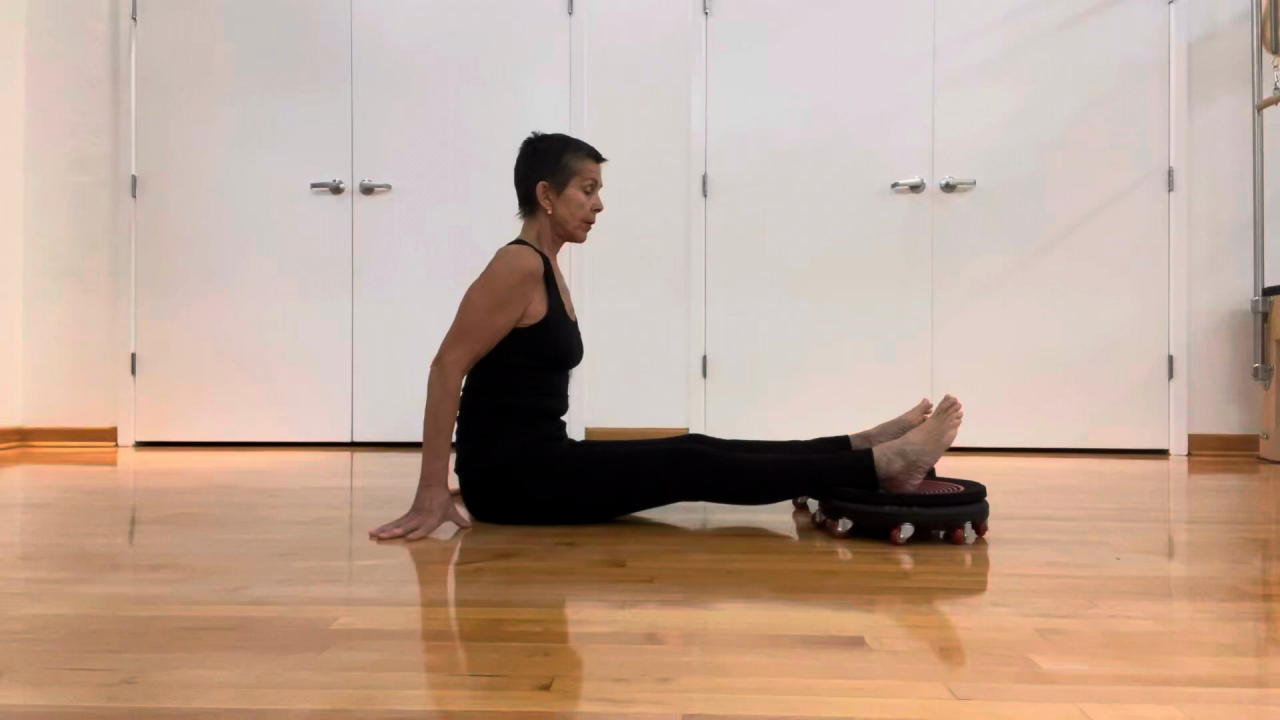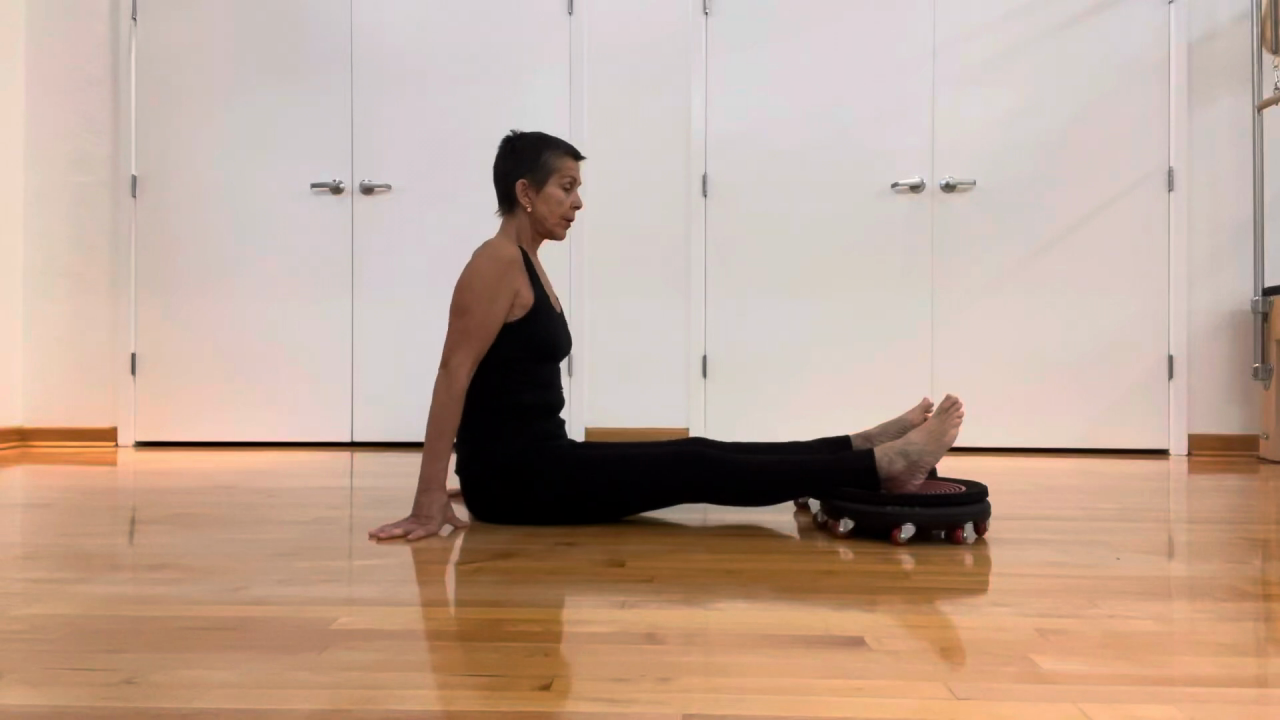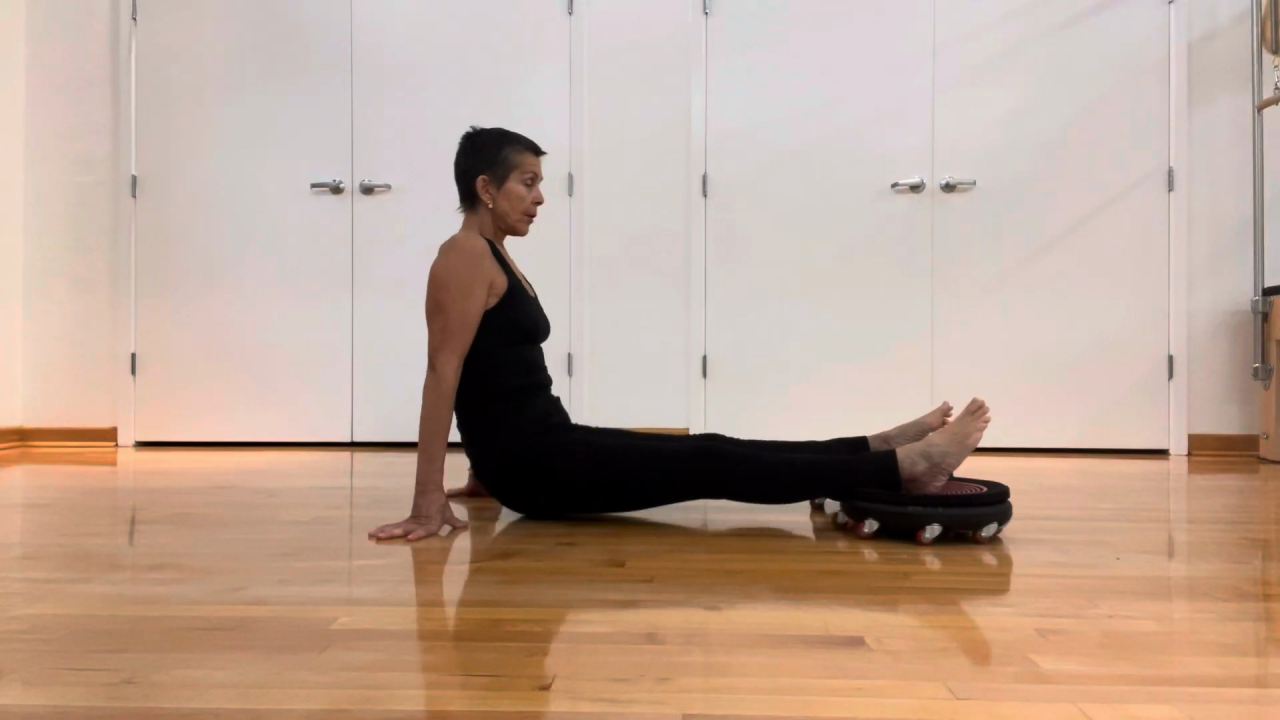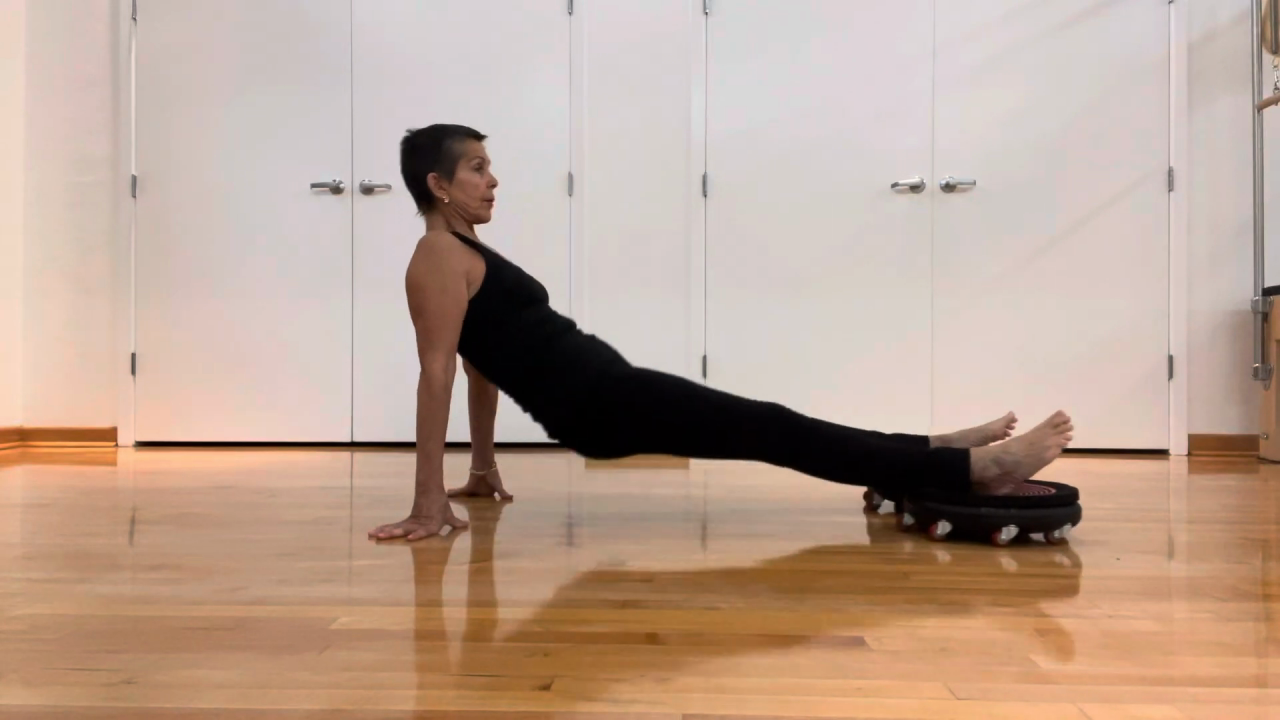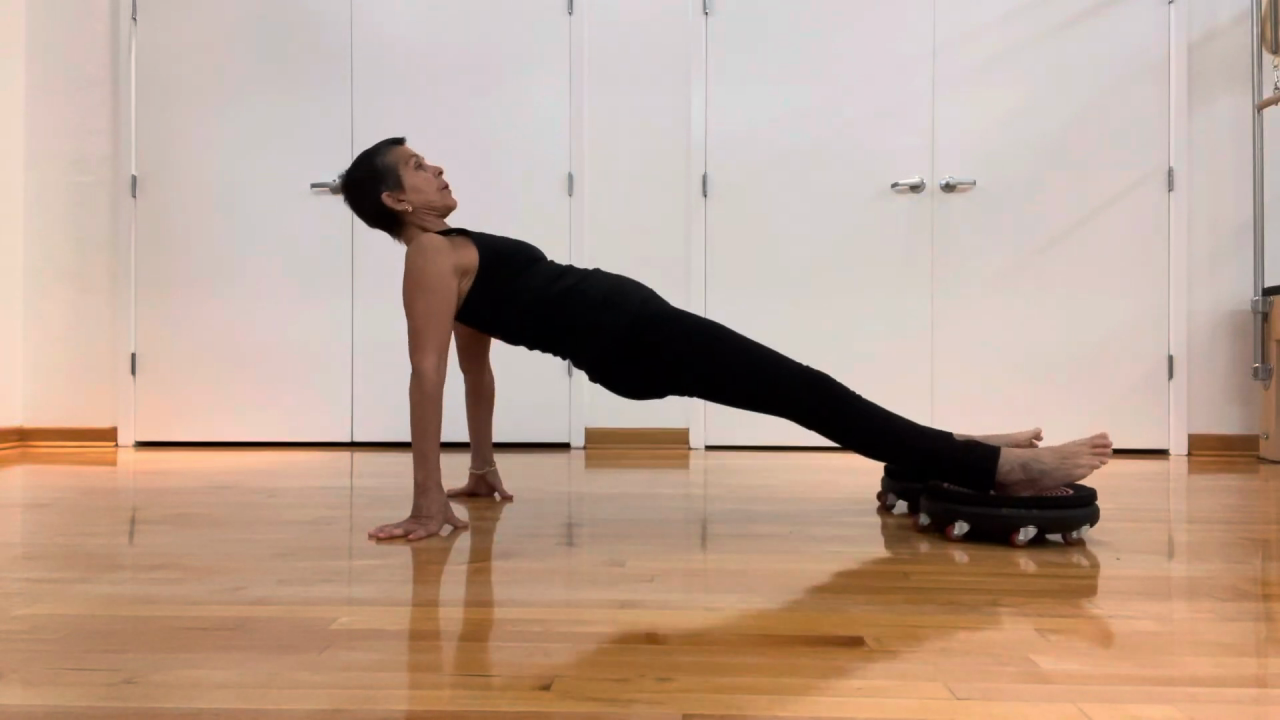
dt=0.4s
person 1, frame 1
left shoulder: (547, 267)
right shoulder: (519, 267)
right elbow: (447, 368)
right wrist: (432, 491)
left hip: (539, 461)
right hip: (507, 476)
left knee: (694, 454)
right knee: (689, 466)
left ankle: (861, 448)
right ankle: (881, 465)
person 1, frame 2
left shoulder: (528, 265)
right shoulder: (498, 261)
right elbow: (455, 372)
right wrist: (429, 500)
left hip: (539, 459)
right hip: (509, 476)
left knee: (695, 457)
right knee: (691, 472)
left ankle: (862, 448)
right ankle: (882, 465)
person 1, frame 3
left shoulder: (496, 258)
right shoulder: (465, 255)
right elbow: (442, 373)
left wrist: (486, 470)
right wrist: (427, 501)
left hip: (547, 447)
right hip: (524, 460)
left knee: (709, 455)
right knee: (710, 466)
left ankle: (882, 450)
right ankle: (904, 466)
person 1, frame 4
left shoulder: (470, 251)
right shoulder: (439, 255)
left elbow: (482, 364)
right elbow: (436, 372)
left wrist: (484, 467)
right wrist: (429, 501)
left hip: (601, 389)
right hip: (590, 402)
left knee: (767, 428)
right knee: (768, 432)
left ankle: (939, 453)
right ankle: (974, 470)
person 1, frame 5
left shoulder: (456, 252)
right shoulder: (430, 257)
left elbow: (476, 366)
right elbow: (429, 373)
right wrist: (426, 503)
left hip: (636, 322)
right hip: (627, 338)
left knee: (800, 392)
right knee: (804, 396)
left ankle: (968, 454)
right ankle: (1002, 470)
